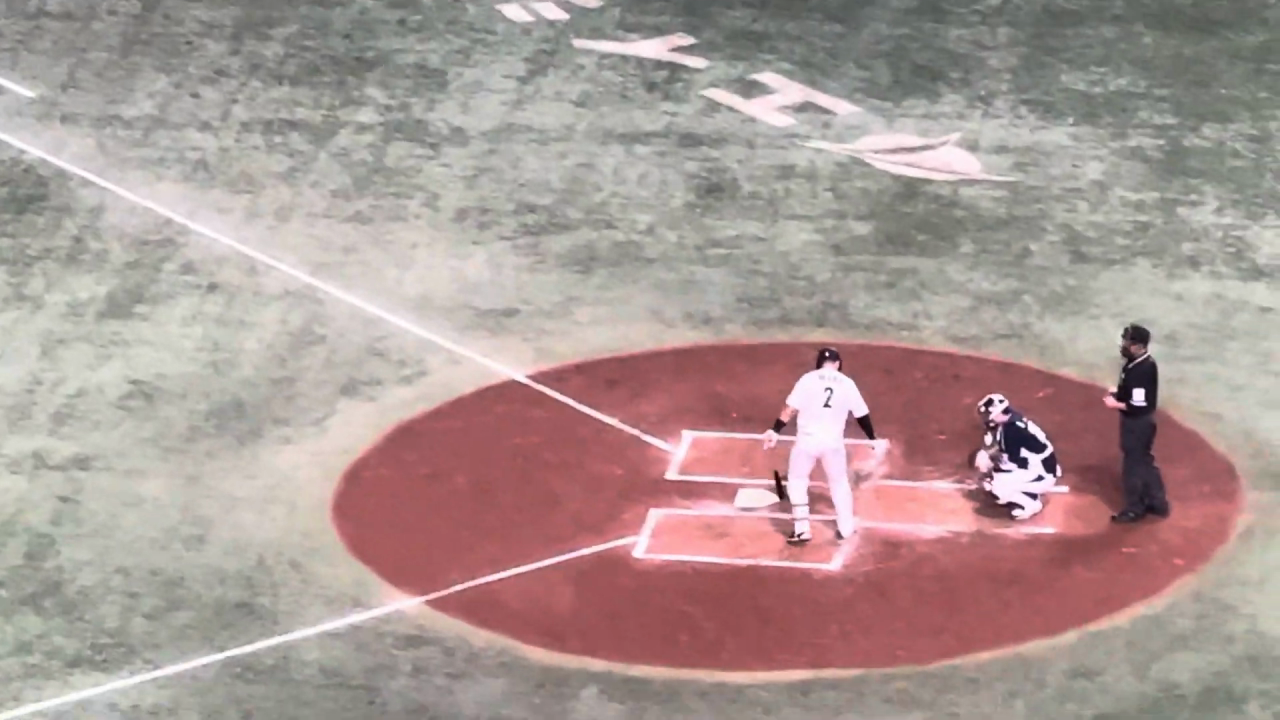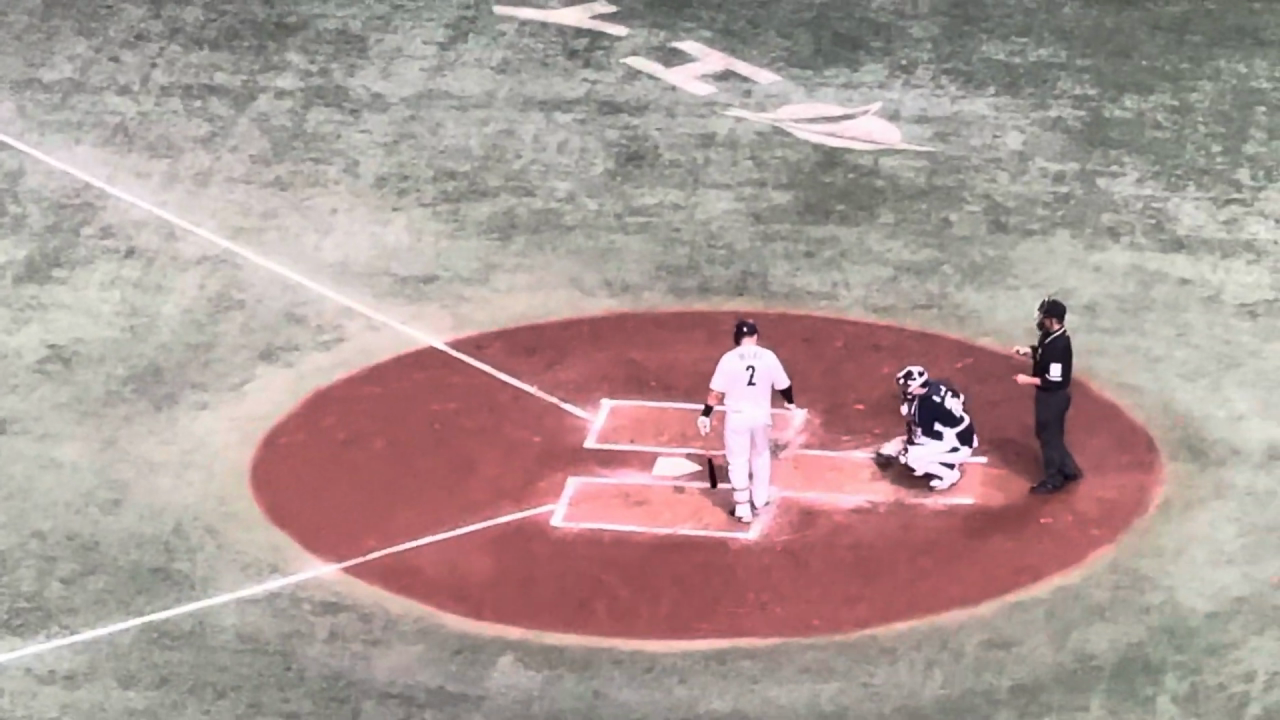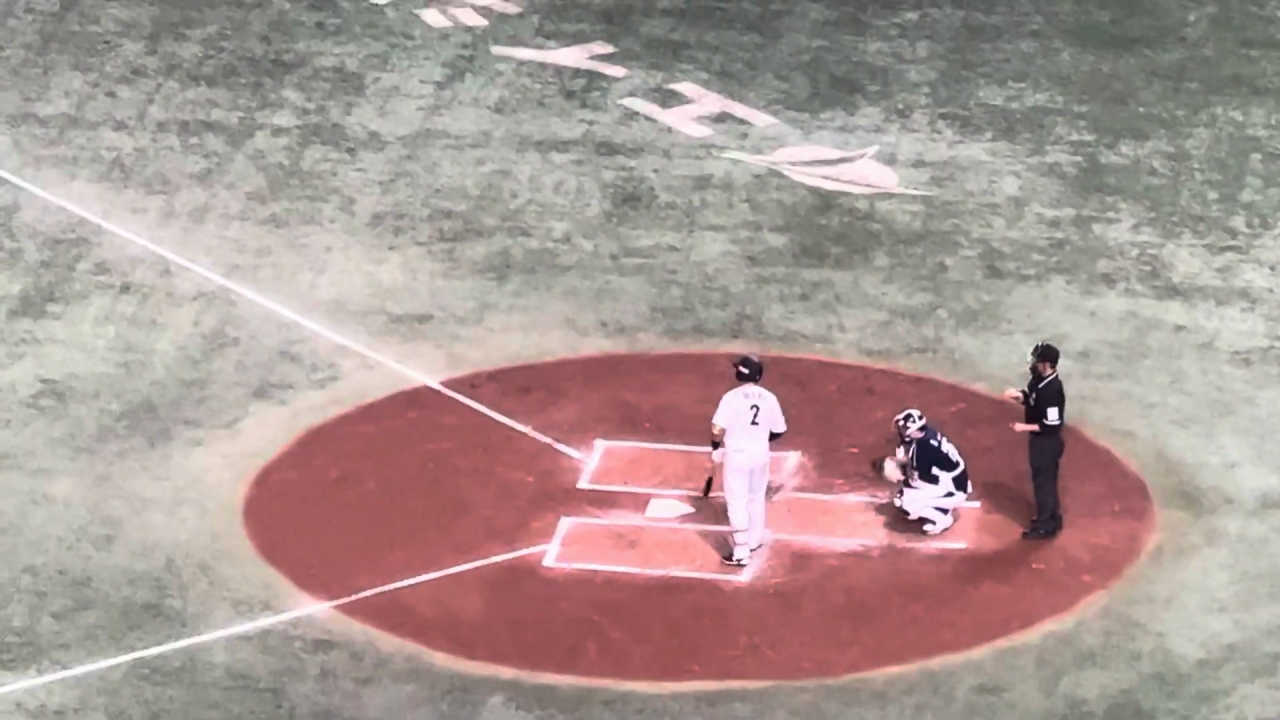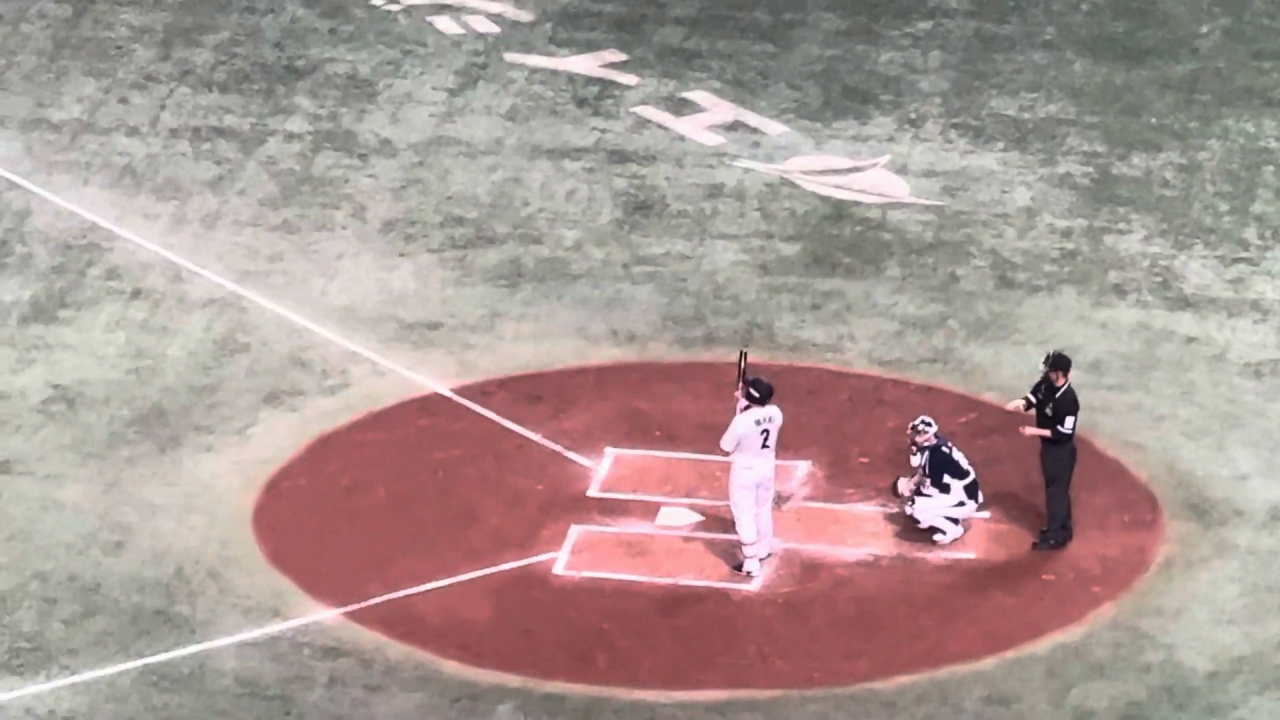
dt=0.7s
person 1, frame 1
left shoulder: (808, 379)
right shoulder: (847, 383)
left elbow: (790, 409)
right elbow: (862, 415)
left wrist: (774, 431)
right wrist: (873, 439)
left hip: (807, 439)
right hip: (833, 441)
left knee: (797, 482)
right knee: (839, 482)
left ankle: (802, 529)
right ankle: (845, 528)
person 1, frame 2
left shoulder: (729, 358)
right shoulder: (769, 356)
left elbow: (716, 392)
right elbow: (783, 385)
left wrist: (705, 415)
right wrist: (790, 403)
left hip: (737, 417)
right hip: (762, 415)
left knee: (738, 462)
right knee: (761, 456)
left ankle: (743, 510)
right ankle: (759, 500)
person 1, frame 3
left shoulder: (731, 397)
right shoulder: (770, 398)
left elbow: (717, 430)
right elbow: (779, 430)
left wrist: (716, 449)
left hip: (737, 456)
right hip: (760, 455)
left knee: (737, 503)
right knee: (756, 499)
left ankle: (741, 553)
right ankle: (753, 542)
person 1, frame 4
left shoulder: (741, 420)
right shoulder: (776, 414)
left elbow: (725, 449)
right wrist: (746, 405)
left hip: (744, 472)
right hip: (766, 469)
left knee: (744, 517)
right knee: (763, 511)
left ankle: (751, 564)
right ankle: (763, 550)
person 2, frame 1
left shoulder: (1138, 371)
right shoulder: (1146, 362)
left elbow: (1137, 405)
left wrist: (1115, 404)
right wrist: (1119, 391)
left hip: (1136, 423)
right hip: (1143, 420)
left knee: (1133, 465)
right knee: (1145, 461)
left ankle: (1134, 509)
right ankle: (1157, 503)
person 2, frame 2
left shoulder: (1057, 346)
right shoulder: (1051, 335)
left elbow: (1053, 380)
right elbow: (1041, 352)
left wrist: (1028, 380)
right wrist: (1027, 351)
left hip: (1053, 397)
right hip: (1050, 396)
left knee: (1050, 438)
right knee: (1046, 434)
left ankle: (1053, 480)
right ankle: (1069, 470)
person 2, frame 3
left shoulder: (1051, 390)
right shoulder: (1039, 379)
left elbow: (1051, 425)
right elbow: (1028, 398)
left wrist: (1024, 427)
right wrist: (1018, 395)
left hip: (1047, 442)
right hip: (1040, 440)
left knee: (1044, 482)
right knee: (1042, 480)
left ankle: (1046, 526)
right ankle: (1052, 518)
person 2, frame 4
left shoulder: (1067, 399)
right shoulder: (1045, 385)
left elbow: (1063, 433)
right elbow: (1032, 399)
left wrist: (1035, 431)
right wrist: (1021, 403)
left hip: (1061, 451)
right hip: (1049, 447)
left knee: (1056, 492)
right knee: (1056, 490)
left ankle: (1055, 536)
right ankle: (1063, 529)
